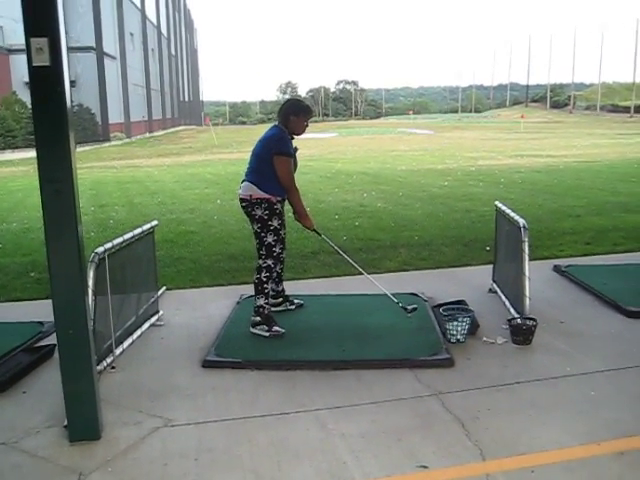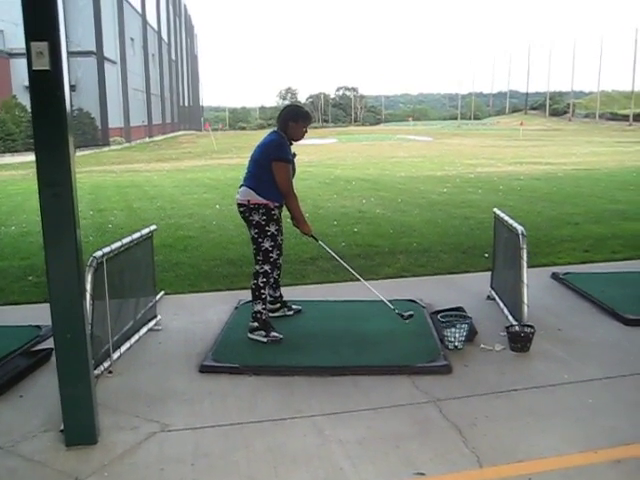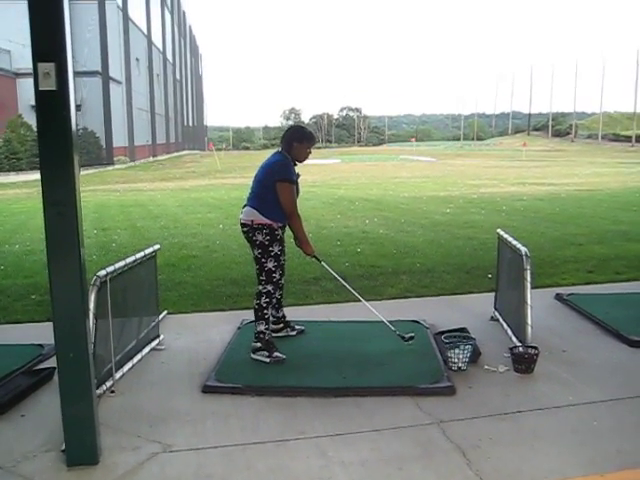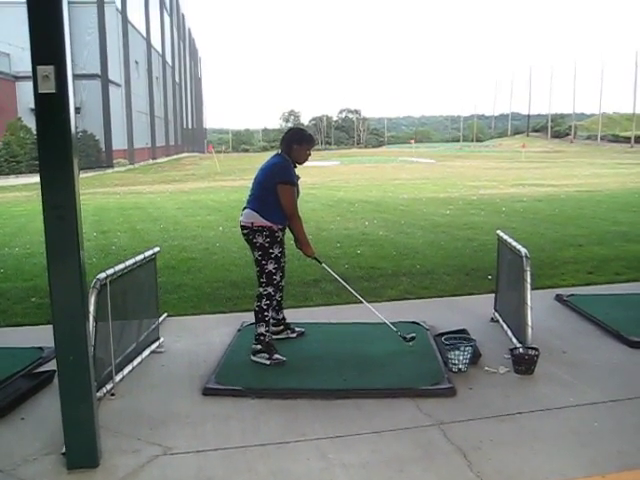
dt=0.3s
person 1, frame 1
left shoulder: (278, 136)
right shoulder: (280, 140)
left elbow: (283, 182)
right elbow: (289, 184)
left wrist: (297, 210)
right wrist: (303, 215)
left hip: (267, 200)
right hip: (260, 201)
left knee: (277, 249)
right knee: (268, 255)
left ankle: (277, 297)
right ankle: (260, 317)
person 1, frame 2
left shoulder: (277, 142)
right shoulder: (279, 146)
left elbow: (281, 189)
right elbow: (287, 190)
left wrist: (295, 216)
right wrist: (301, 221)
left hip: (264, 205)
right hip: (257, 206)
left knee: (274, 255)
right knee: (265, 261)
left ankle: (275, 303)
right ankle: (258, 323)
person 1, frame 3
left shoulder: (281, 162)
right shoulder: (283, 167)
left elbow: (285, 209)
right elbow: (291, 211)
left wrist: (297, 237)
right wrist: (304, 242)
left hip: (267, 225)
right hip: (260, 226)
left knee: (277, 275)
right knee: (268, 280)
left ankle: (278, 323)
right ankle: (260, 342)
person 1, frame 4
left shoulder: (280, 164)
right shoulder: (283, 169)
left elbow: (284, 211)
right elbow: (292, 213)
left wrist: (297, 238)
right wrist: (305, 243)
left hip: (267, 227)
right hip: (260, 228)
left knee: (277, 277)
right knee: (268, 282)
left ankle: (278, 325)
right ankle: (261, 344)
